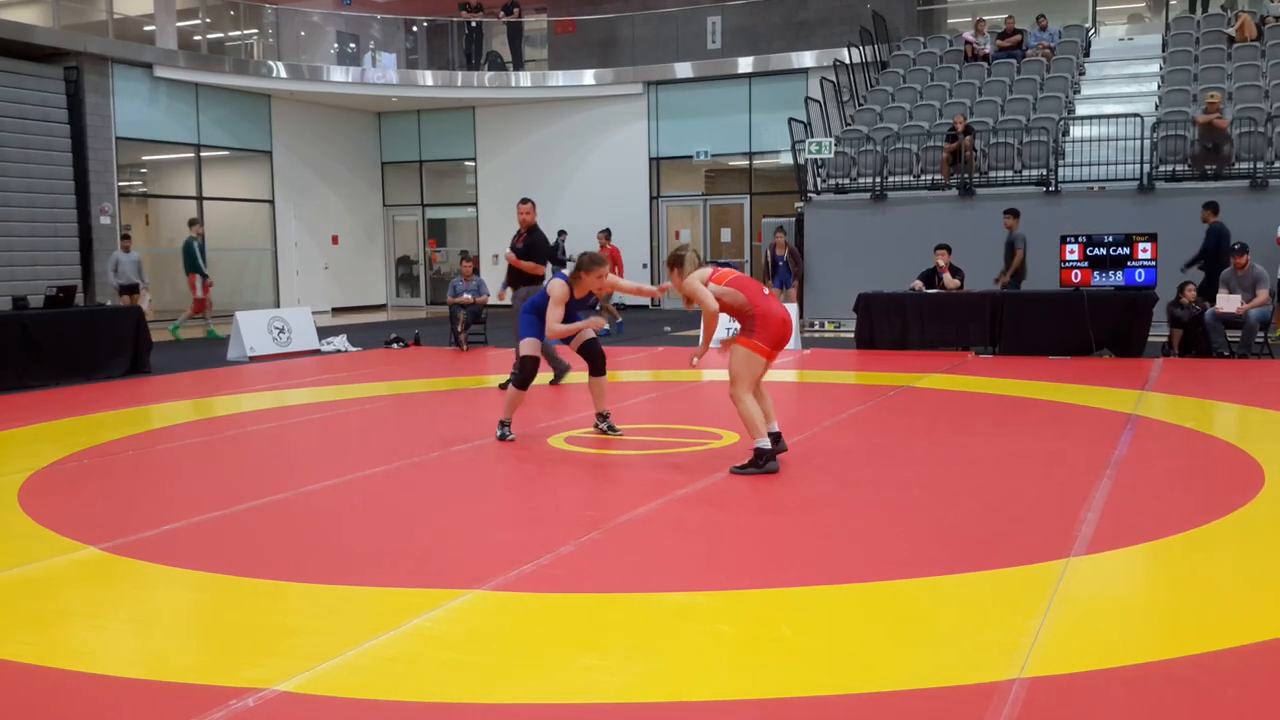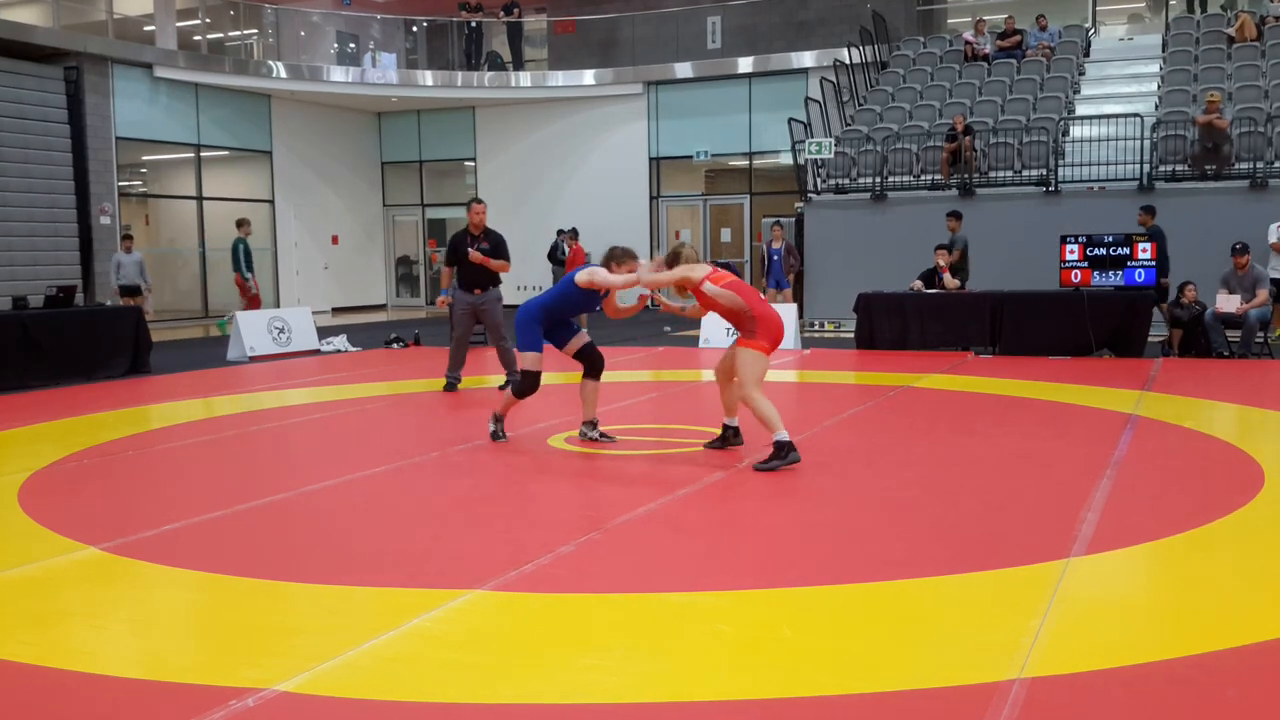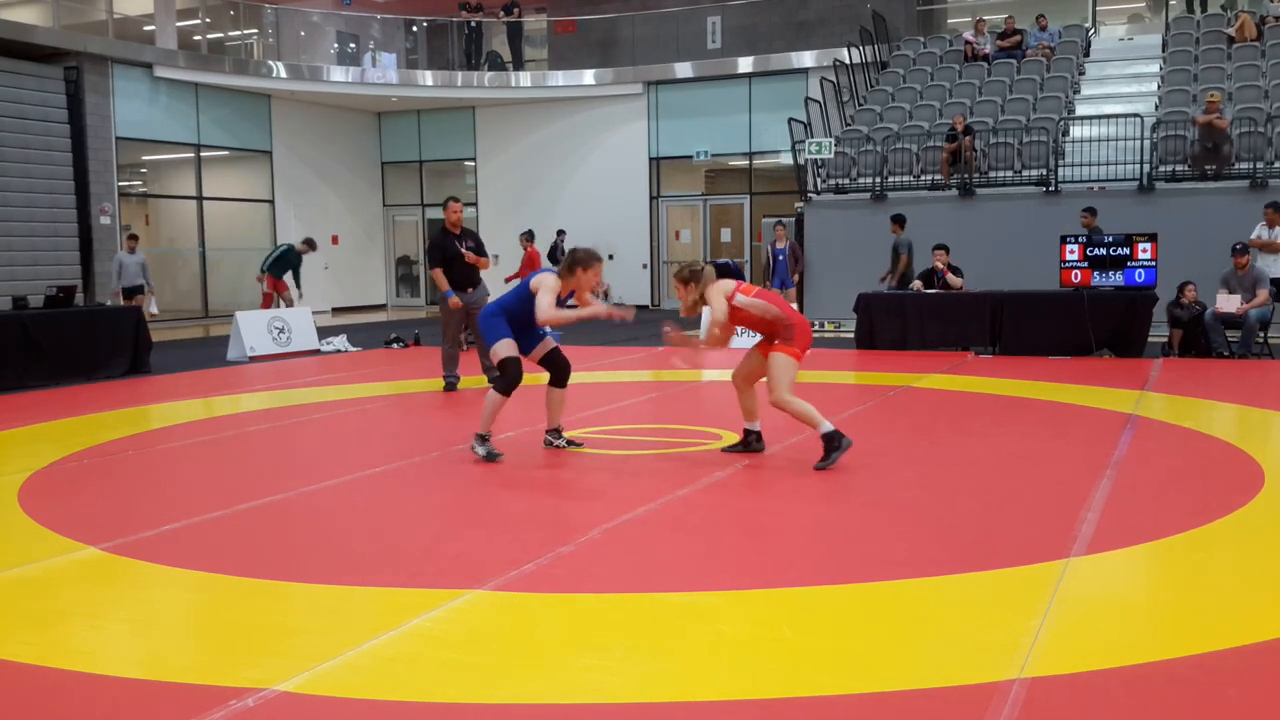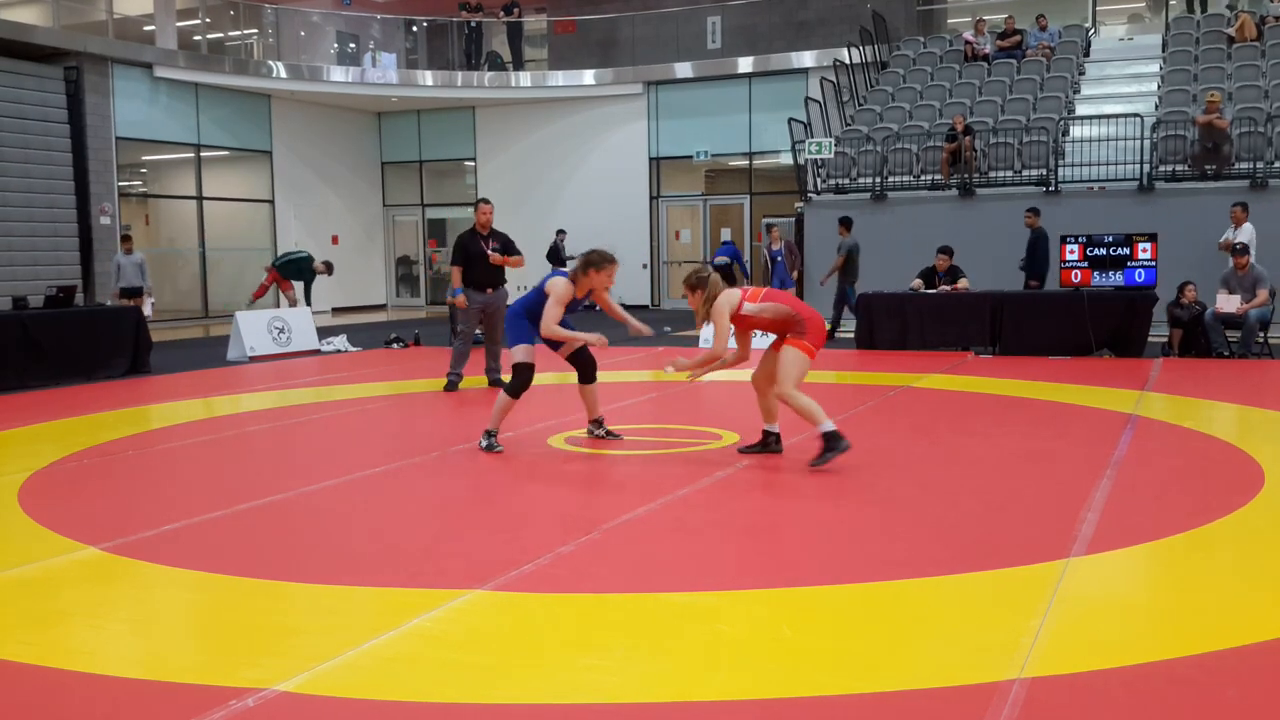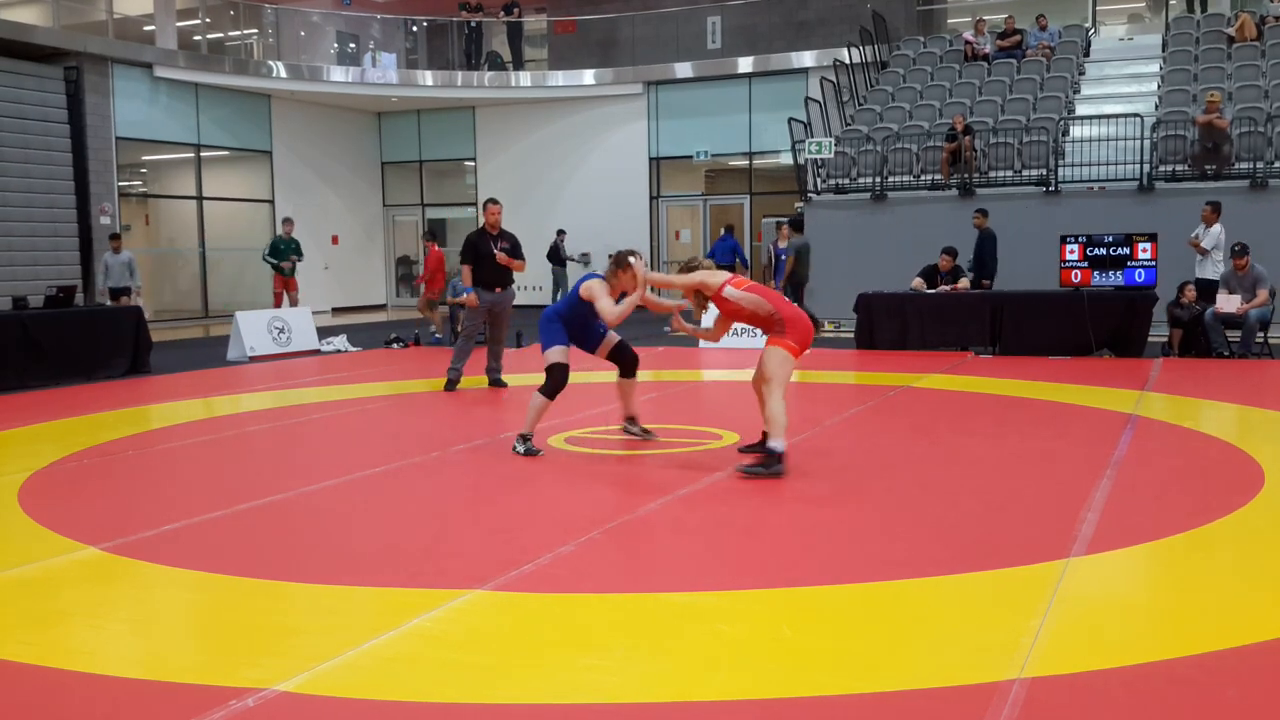
dt=0.7s
person 1, frame 1
left shoulder: (690, 280)
right shoulder: (715, 273)
left elbow: (712, 309)
left wrist: (704, 346)
right wrist: (736, 339)
left hip: (762, 321)
right hip: (781, 317)
left knee: (739, 392)
right knee: (751, 383)
left ankle: (765, 455)
right ankle: (773, 436)
person 1, frame 2
left shoulder: (688, 271)
right shoulder: (708, 275)
left elbow: (647, 281)
right elbow: (699, 310)
left wrist: (646, 269)
right wrist: (667, 305)
left hip: (759, 325)
right hip: (766, 323)
left knee: (748, 392)
right knee: (723, 373)
left ankle: (785, 448)
right ankle: (730, 432)
person 1, frame 3
left shoulder: (714, 290)
right shoulder: (722, 298)
left elbow: (717, 321)
right elbow: (723, 340)
left wrist: (703, 345)
right wrist: (686, 340)
left hip: (792, 330)
right hip: (780, 333)
left knee: (779, 397)
right knee: (741, 379)
left ankle: (834, 438)
right ankle: (752, 438)
person 1, frame 4
left shoulder: (721, 303)
right shoulder: (732, 304)
left elbow: (718, 351)
right elbow: (743, 353)
left wrist: (689, 364)
right wrist: (707, 368)
left hip: (806, 325)
right hip: (796, 327)
left knee: (784, 391)
right knee: (760, 381)
left ankle: (833, 438)
right ankle: (771, 438)
person 1, frame 5
left shoulder: (708, 278)
right shoulder: (727, 300)
left elbow: (661, 281)
right elbow: (714, 335)
right wrist: (686, 328)
left hip: (788, 326)
right hip: (792, 324)
left knee: (773, 390)
right knee: (760, 384)
left ankle: (774, 459)
right ankle: (772, 440)
person 2, frame 1
left shoulder: (602, 281)
right shoulder: (561, 286)
left elbow: (634, 288)
right elbow: (551, 331)
left wrist: (655, 290)
right wrist: (584, 324)
left hip: (566, 315)
right hip: (534, 315)
left knee: (597, 358)
right knee: (528, 369)
left ankle: (602, 419)
right ankle: (504, 424)
person 2, frame 2
left shoulder: (607, 284)
right shoulder: (596, 274)
left elbow: (614, 312)
right elbow: (622, 283)
left wrist: (639, 305)
left hip: (557, 321)
right hip: (531, 318)
left knee: (595, 362)
right knee: (530, 382)
left ankle: (588, 426)
right ankle: (498, 417)
person 2, frame 3
left shoulder: (573, 284)
right shoulder: (551, 281)
left elbow: (589, 302)
right elbow: (544, 316)
left wrist: (614, 312)
right wrist: (588, 312)
left hip: (520, 322)
right hip: (495, 319)
left knee: (560, 368)
right knee: (511, 374)
left ankle: (553, 434)
right ankle: (481, 438)
person 2, frame 4
left shoulder: (592, 284)
right shoulder: (563, 285)
left elbow: (609, 305)
right elbow: (547, 330)
left wrist: (633, 323)
right wrist: (586, 337)
left hip: (549, 318)
right hip: (521, 318)
left knee: (587, 365)
right knee: (523, 377)
left ankle: (596, 424)
right ankle: (490, 434)
person 2, frame 5
left shoulder: (630, 286)
right shoulder: (597, 286)
left elbow: (655, 304)
right elbow: (611, 319)
left wrist: (675, 306)
right wrist: (637, 294)
left hip: (583, 324)
right hip: (556, 322)
left knee: (629, 359)
right knee: (557, 378)
left ankle: (630, 421)
right ankle: (523, 439)
person 3, frame 1
left shoulder: (538, 239)
right shoulder: (518, 236)
left elbow: (539, 269)
left wrist: (515, 261)
right wrist: (504, 285)
left hip: (529, 291)
right hip: (520, 291)
left knee: (523, 335)
right ankle: (559, 366)
person 3, frame 2
left shoulder: (495, 238)
right shoulder: (457, 239)
left elbow: (505, 267)
right elbow: (448, 268)
left wrist: (483, 260)
right wrist: (444, 292)
left hip: (490, 295)
right hip: (464, 295)
left knee: (499, 337)
right knee: (459, 339)
left ankle: (513, 375)
right ankle: (452, 378)
person 3, frame 3
left shoulder: (472, 236)
right shoulder: (437, 239)
left elbow: (486, 263)
right elbow: (436, 271)
left wrist: (475, 259)
right wrist: (449, 295)
left hip: (476, 293)
right hip: (452, 295)
left knee: (485, 335)
right knee: (451, 339)
left ankle: (492, 373)
right ankle: (450, 378)
person 3, frame 4
left shoulder: (501, 238)
right shoulder: (464, 239)
left elbow: (520, 261)
right elbow: (456, 268)
left wrist: (503, 260)
right wrist: (457, 292)
left hip: (497, 294)
right hip: (472, 294)
left knee: (495, 337)
right knee: (463, 336)
left ankle: (494, 375)
right ankle: (454, 376)
person 3, frame 5
left shoulder: (510, 239)
right shoulder: (474, 238)
left elbow: (522, 266)
right elbow: (466, 267)
left wrist: (508, 261)
right wrist: (469, 291)
left hip: (504, 294)
right hip: (481, 293)
left knee: (498, 337)
right knee: (468, 333)
left ankle: (494, 375)
right ankle: (454, 374)
